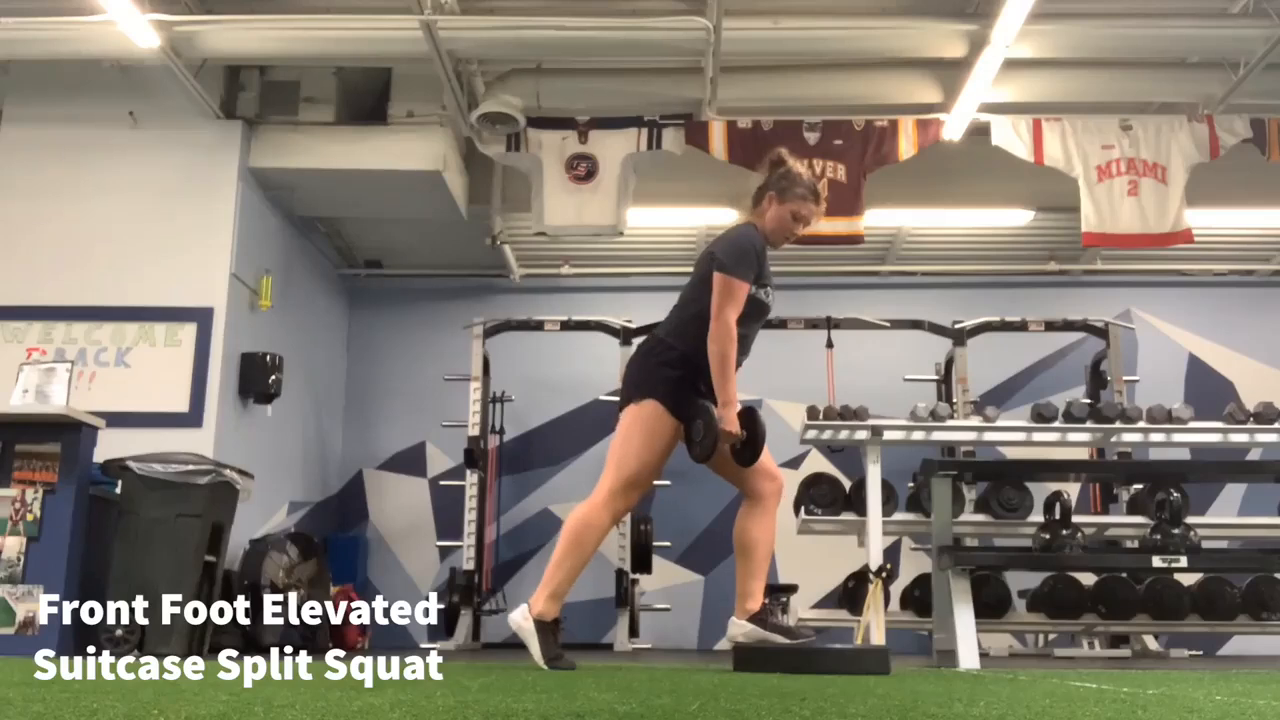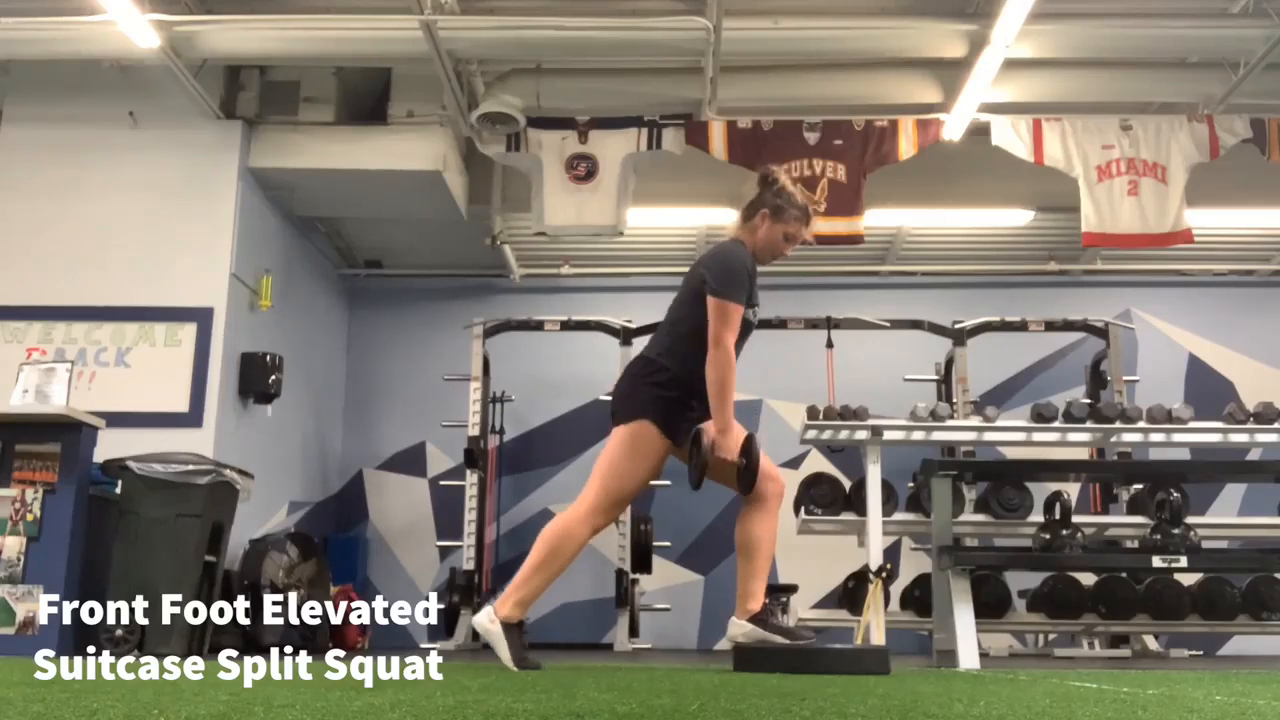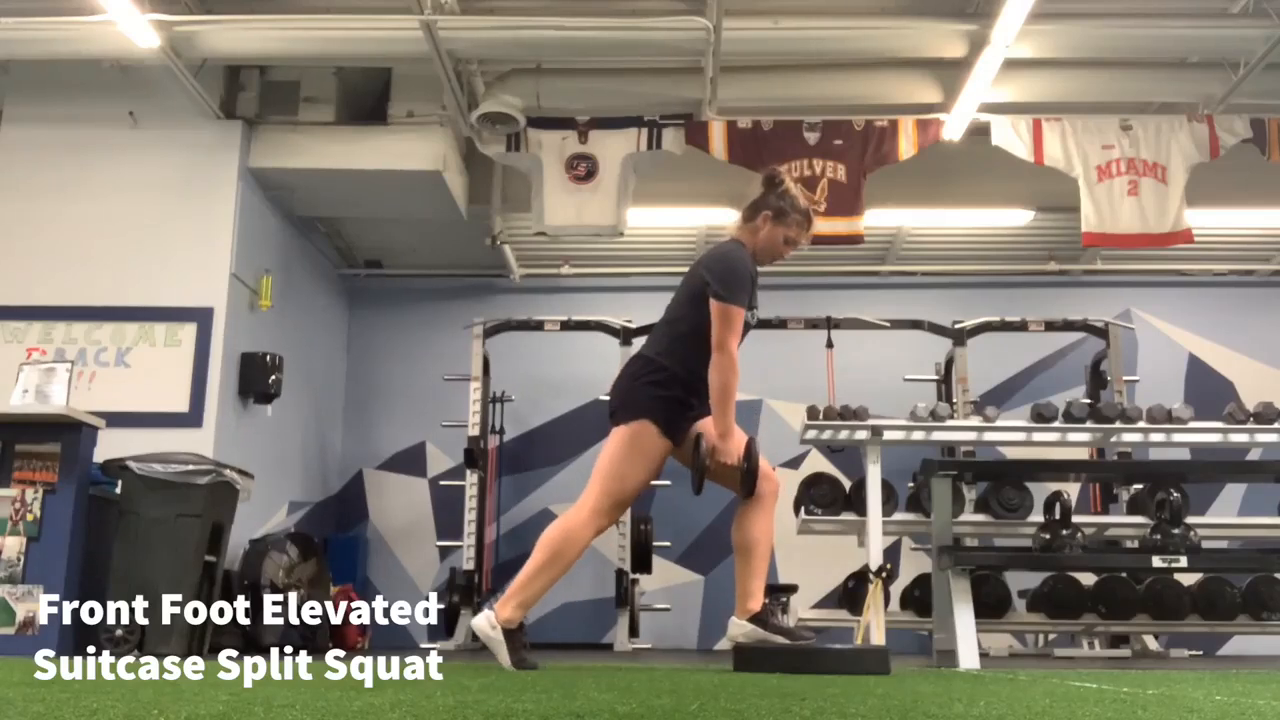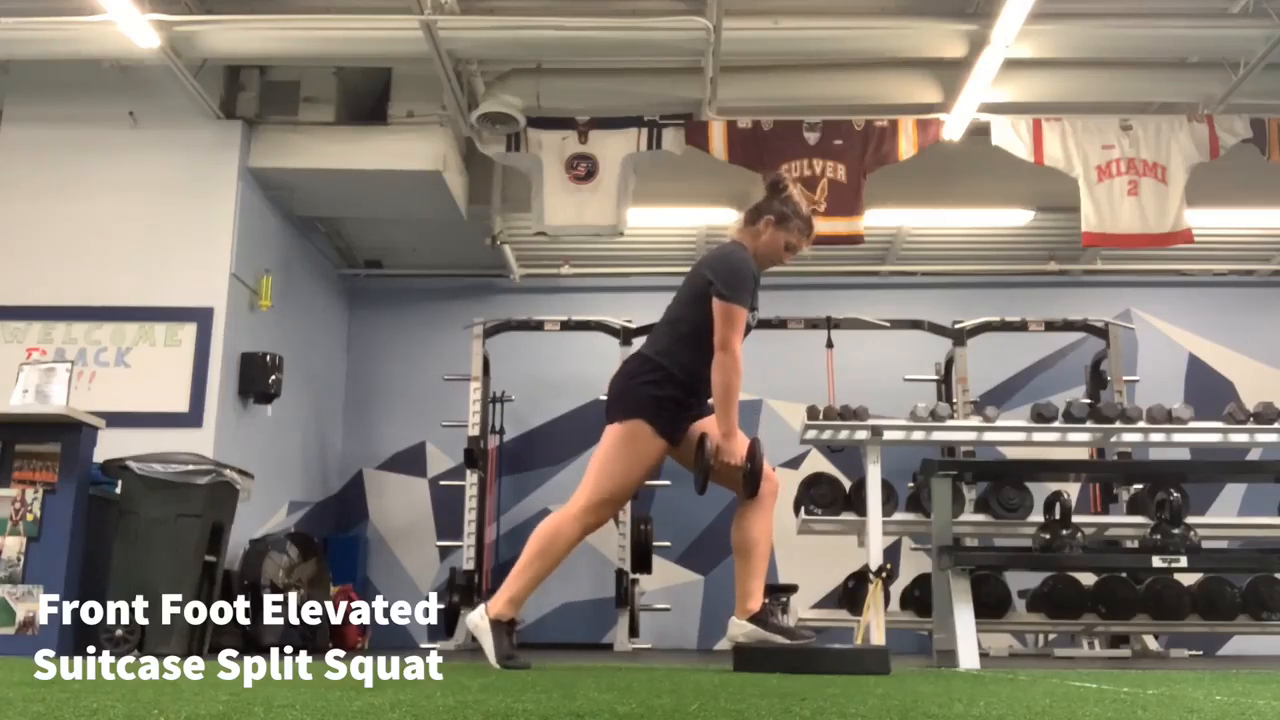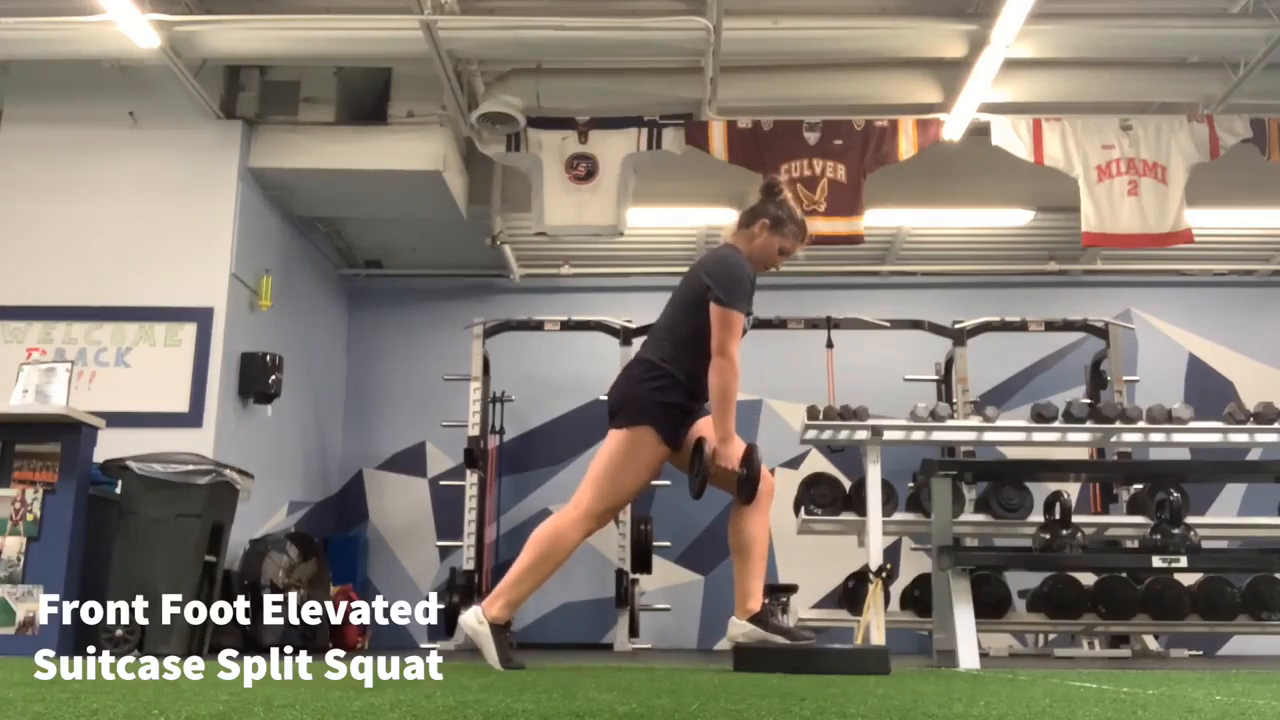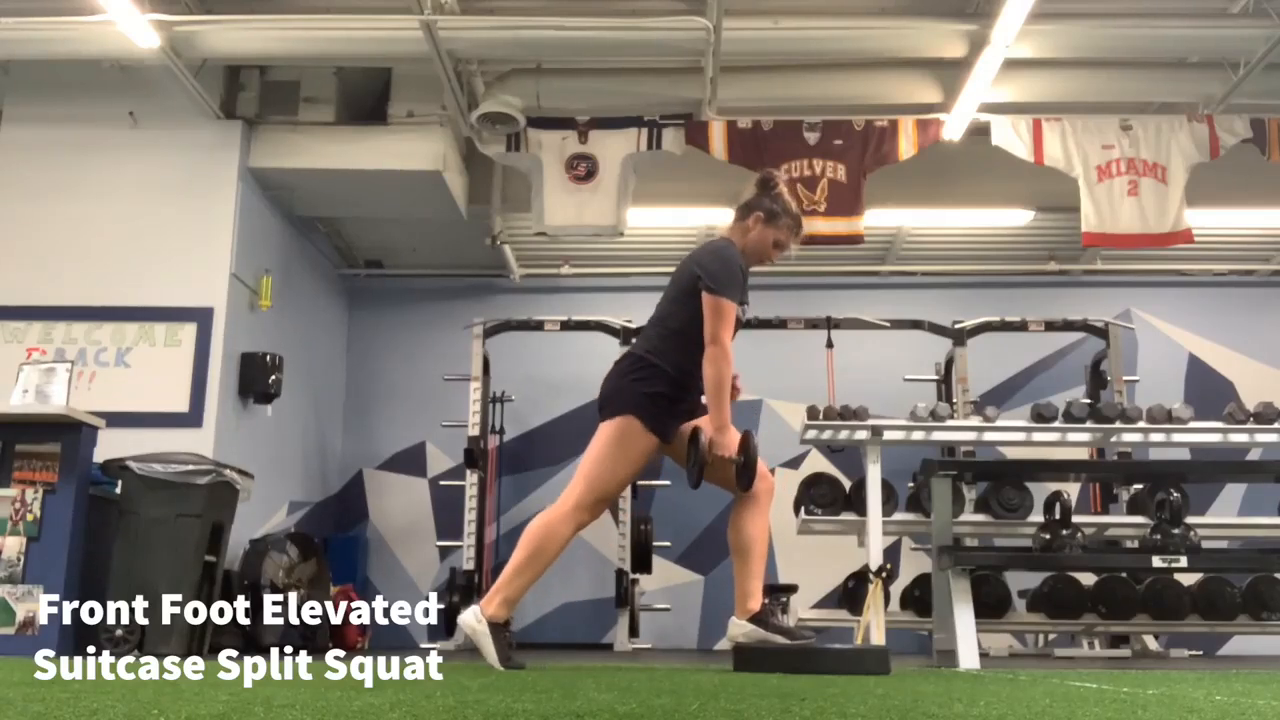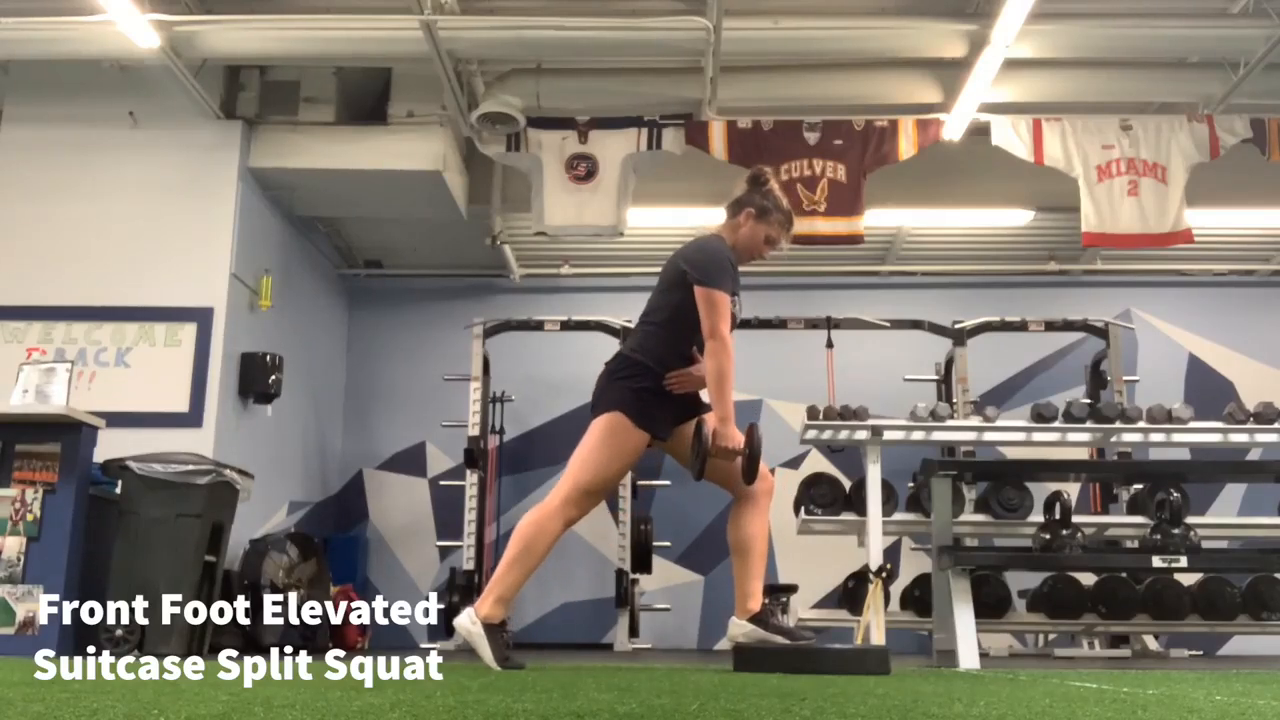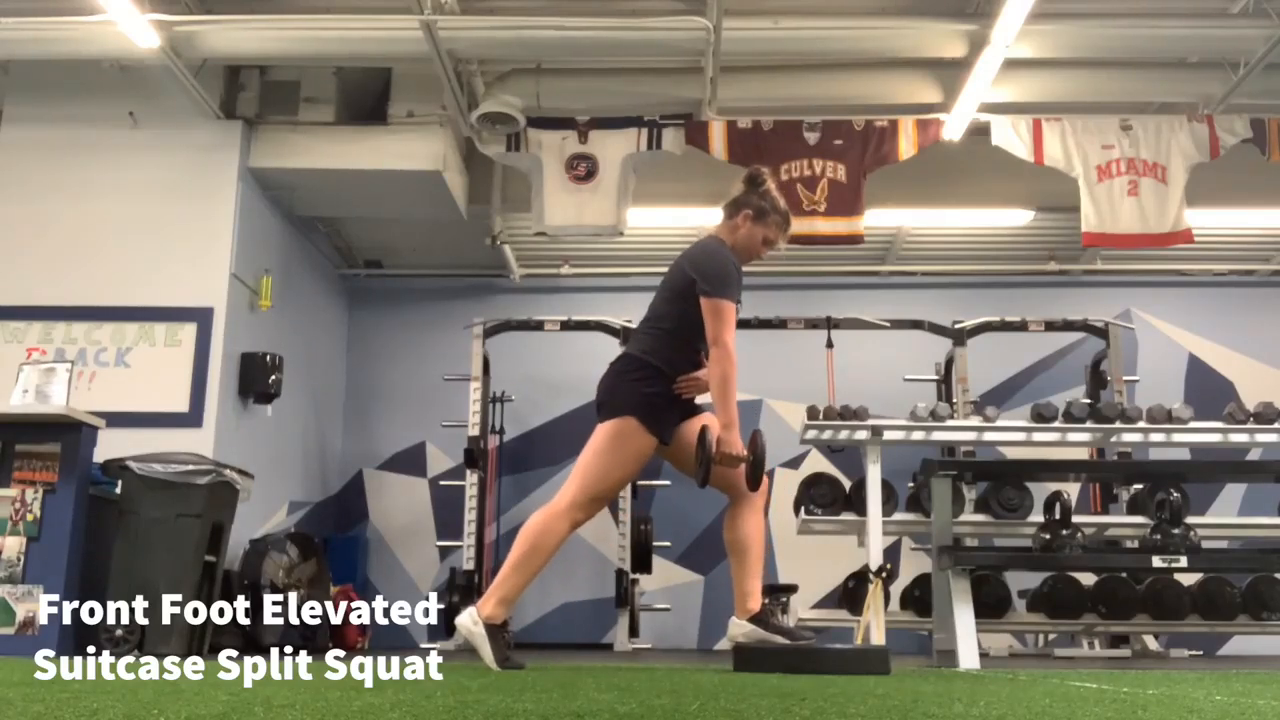
dt=0.3s
person 1, frame 1
left shoulder: (756, 256)
right shoulder: (742, 243)
right elbow: (721, 324)
left wrist: (727, 405)
right wrist: (728, 407)
left hip: (695, 386)
right hip: (664, 376)
left knee: (766, 482)
right knee: (616, 494)
left ankle: (749, 615)
right ankle: (540, 612)
person 1, frame 2
left shoulder: (737, 265)
right shoulder: (733, 262)
right elbow: (719, 348)
left wrist: (718, 425)
right wrist: (724, 429)
left hip: (683, 402)
right hip: (653, 395)
left knee: (767, 486)
right knee: (597, 508)
left ankle: (749, 615)
right ankle: (503, 615)
person 1, frame 3
left shoulder: (734, 265)
right shoulder: (734, 263)
right elbow: (723, 352)
left wrist: (719, 430)
right wrist: (726, 434)
left hip: (680, 400)
right hip: (651, 394)
left knee: (763, 485)
right knee: (597, 510)
left ankle: (750, 616)
right ankle: (503, 618)
person 1, frame 4
left shoulder: (731, 264)
right shoulder: (737, 264)
right elbow: (726, 351)
left wrist: (722, 431)
right wrist: (728, 434)
left hip: (679, 399)
right hip: (650, 392)
left knee: (761, 485)
right knee: (591, 507)
left ankle: (749, 615)
right ankle: (496, 614)
person 1, frame 5
left shoulder: (723, 266)
right shoulder: (733, 269)
right elbow: (723, 357)
left wrist: (719, 435)
right wrist: (726, 440)
left hip: (674, 402)
right hip: (651, 398)
left knee: (758, 487)
right knee: (589, 512)
left ankle: (749, 615)
right ankle: (491, 615)
person 1, frame 6
left shoulder: (724, 264)
right shoulder: (723, 261)
right elbow: (716, 346)
left wrist: (721, 388)
right wrist: (722, 431)
left hip: (674, 399)
right hip: (641, 392)
left knee: (757, 485)
right knee: (580, 505)
left ankle: (749, 615)
right ankle: (489, 614)
person 1, frame 7
left shoulder: (720, 263)
right shoulder: (712, 255)
left elbow: (705, 343)
right elbow: (717, 338)
left wrist: (704, 373)
right wrist: (726, 420)
left hip: (673, 397)
right hip: (635, 389)
left knee: (756, 485)
right knee: (569, 501)
left ankle: (750, 616)
right ankle: (484, 616)
person 1, frame 8
left shoulder: (709, 260)
right shoulder: (718, 262)
right elbow: (722, 346)
left wrist: (705, 374)
right wrist: (730, 428)
left hip: (668, 397)
right hip: (638, 392)
left knee: (749, 487)
right knee: (576, 505)
left ankle: (749, 615)
right ankle: (486, 616)
